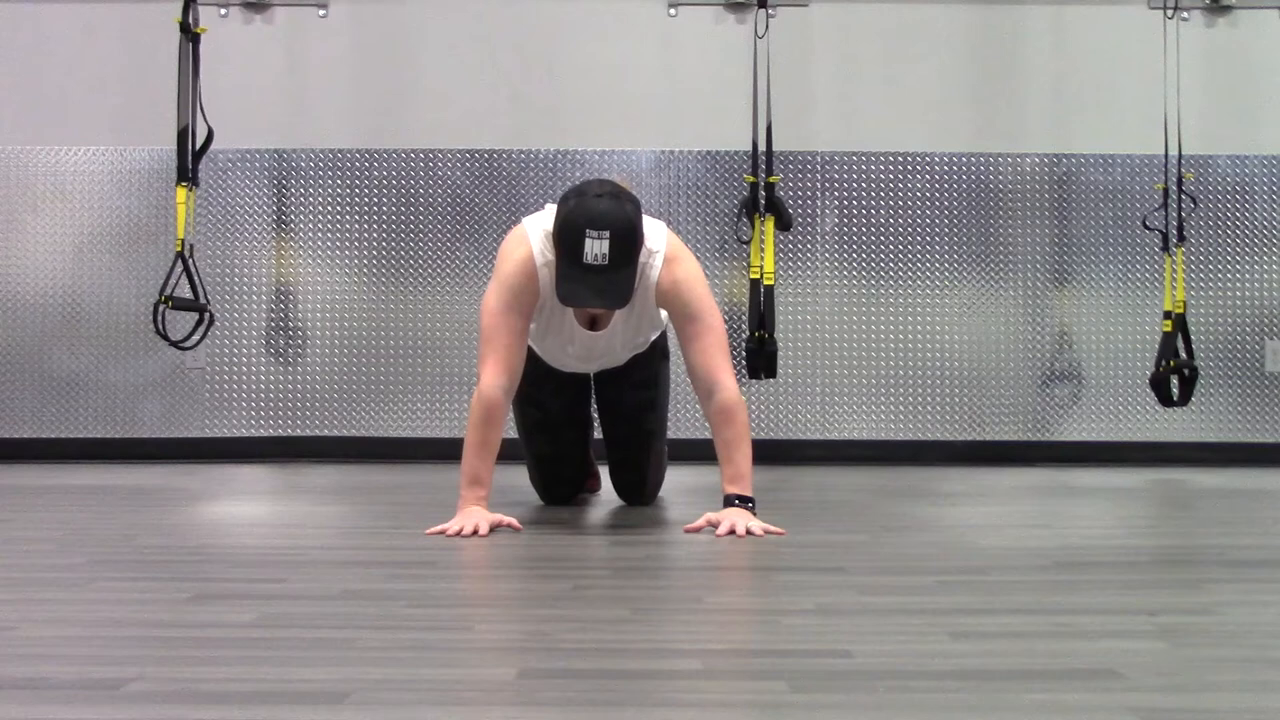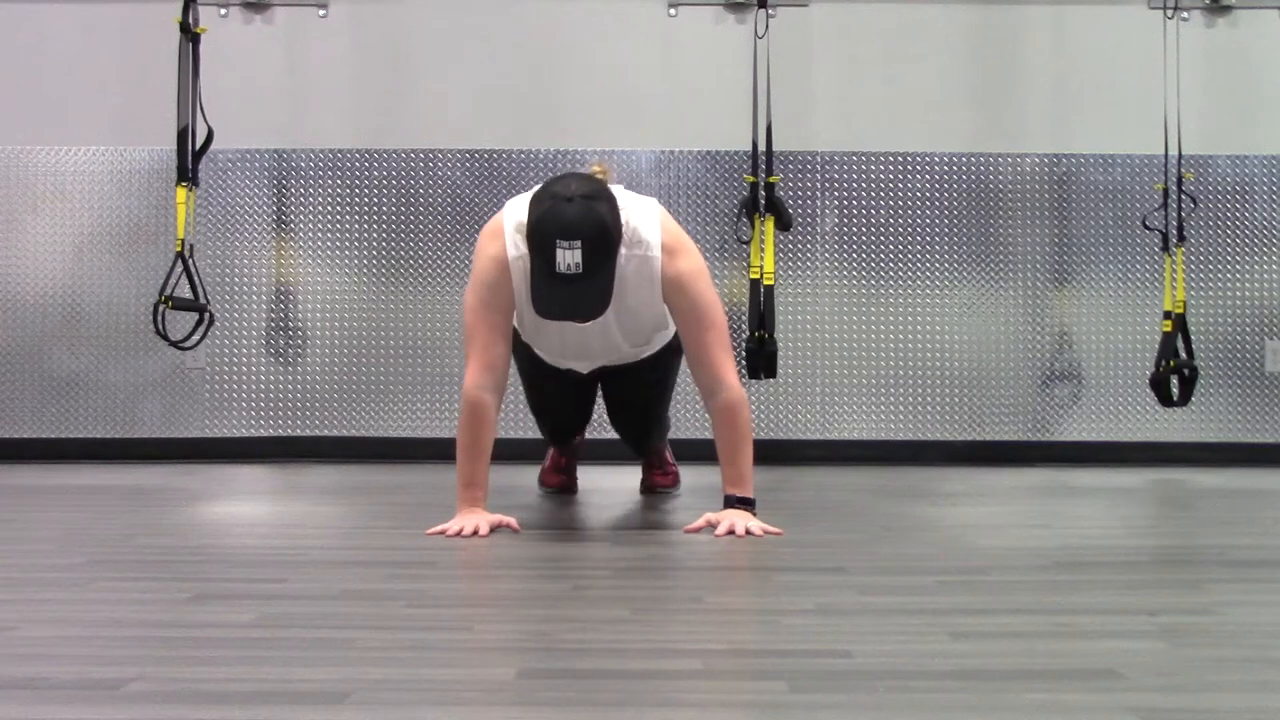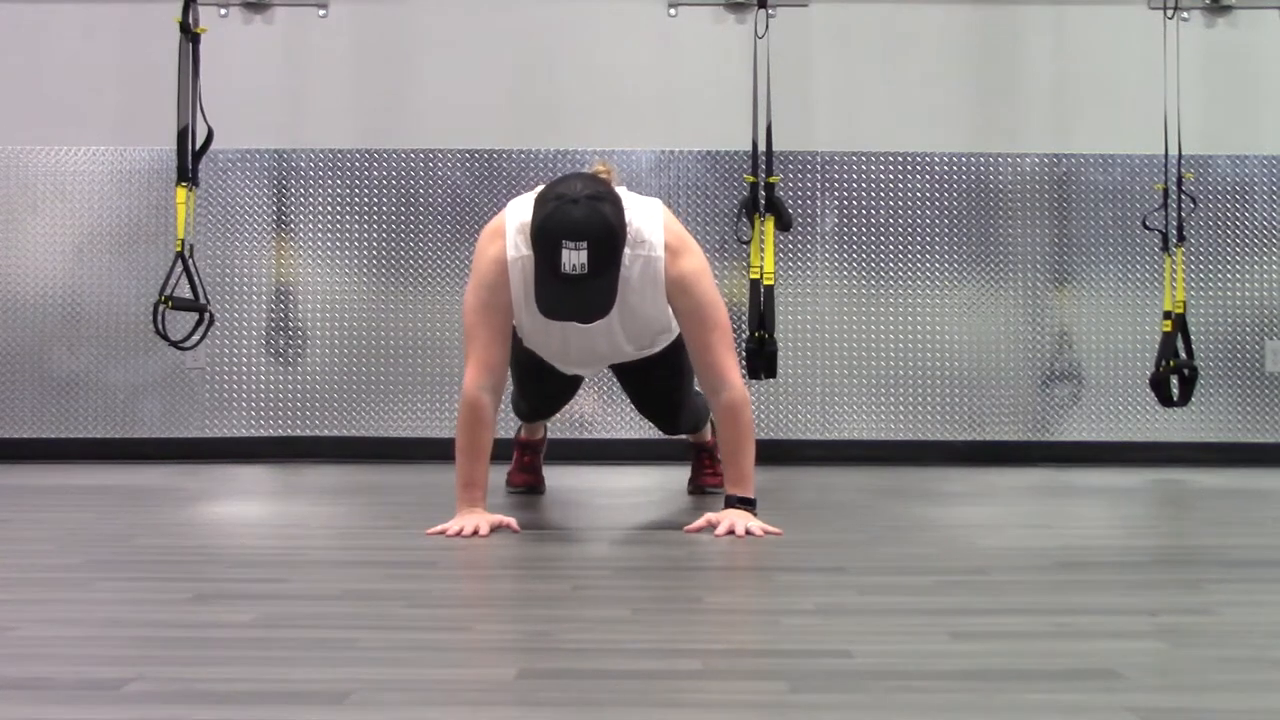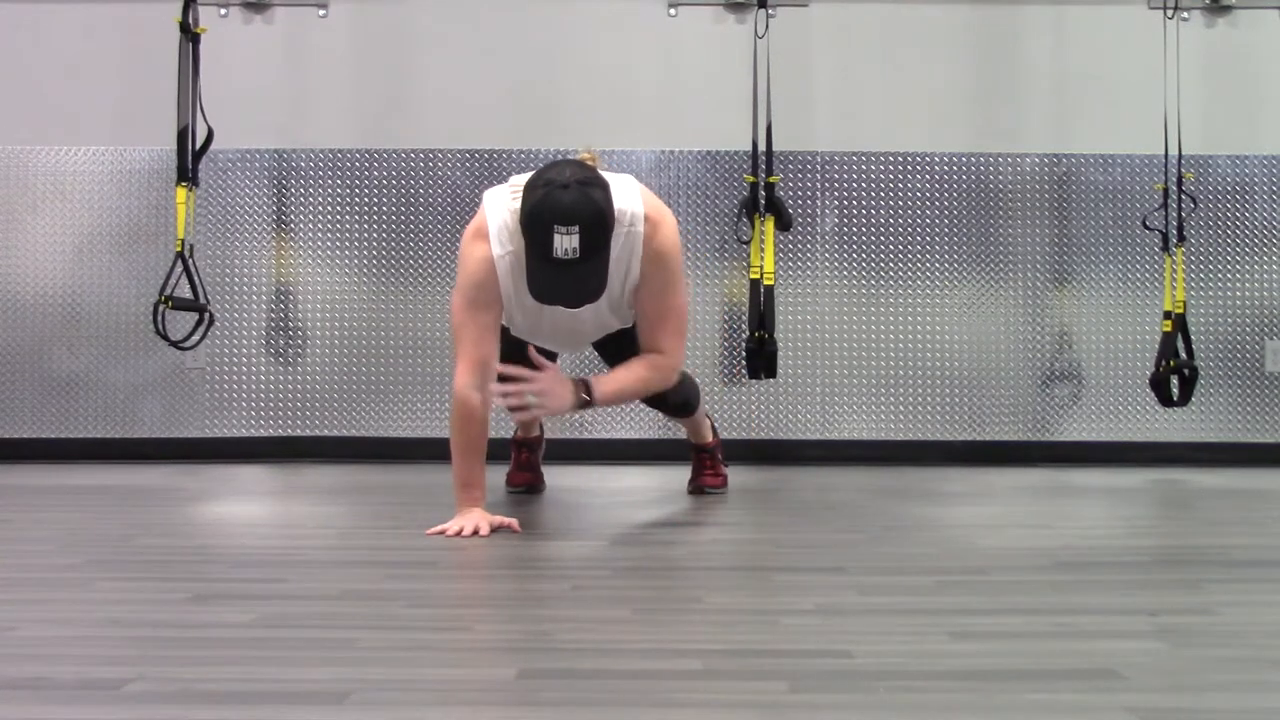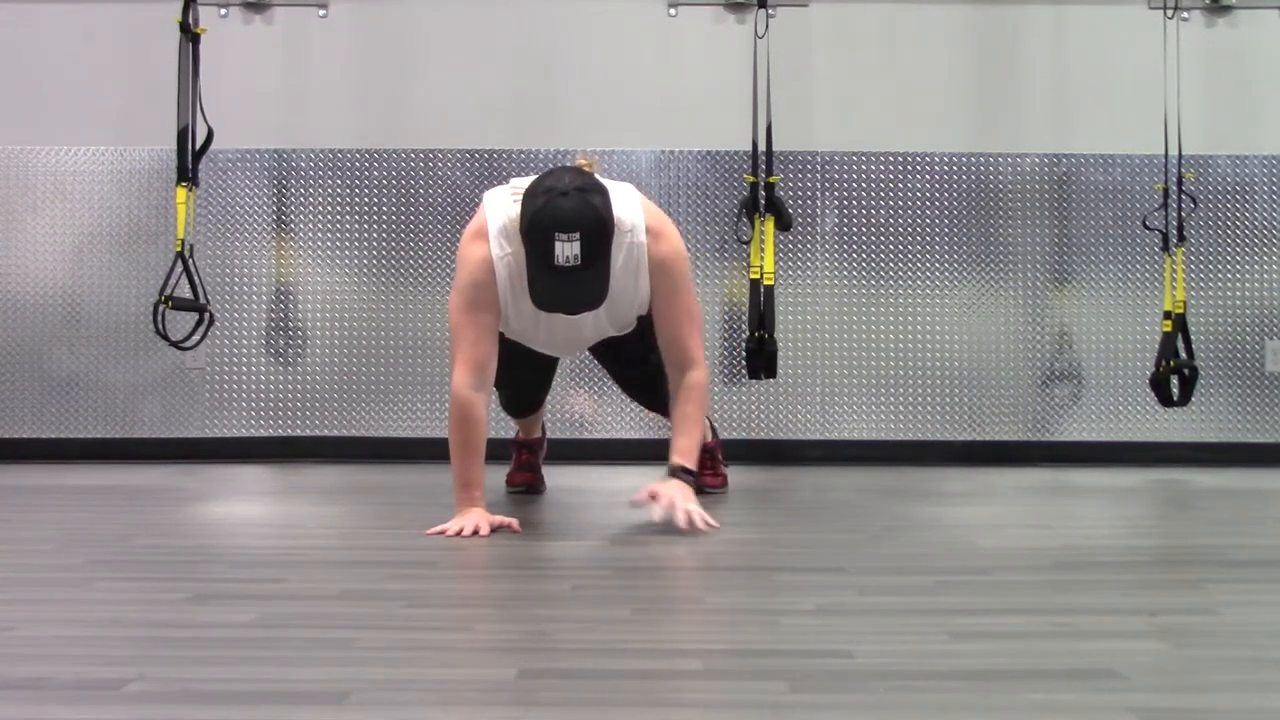
dt=1s
person 1, frame 1
left shoulder: (669, 261)
right shoulder: (525, 253)
left elbow: (720, 387)
right elbow: (493, 384)
left wrist: (739, 501)
right wrist: (472, 502)
left hip: (634, 352)
right hip: (544, 356)
left knee: (639, 491)
right knee: (557, 490)
right ankle: (576, 453)
person 1, frame 2
left shoulder: (666, 248)
right shoulder: (501, 243)
left elbow: (722, 384)
right elbow: (481, 384)
left wrist: (739, 503)
right wrist: (471, 505)
left knee: (641, 432)
right knee: (559, 430)
left ankle: (655, 451)
right ankle: (565, 447)
person 1, frame 3
left shoulder: (669, 248)
right shoulder: (503, 244)
left elbow: (726, 384)
right elbow: (480, 385)
left wrist: (740, 502)
right wrist: (470, 506)
left ankle: (705, 439)
right ankle: (529, 440)
person 1, frame 4
left shoulder: (651, 226)
right shoulder: (487, 238)
left elbow: (663, 361)
right elbow: (471, 380)
left wrist: (579, 394)
right wrist: (470, 505)
right knee: (519, 390)
left ankle: (704, 439)
right ankle: (527, 440)
person 1, frame 5
left shoulder: (653, 236)
right shoulder: (486, 240)
left elbow: (689, 368)
right elbow: (469, 382)
left wrist: (680, 475)
right wrist: (470, 505)
left knee: (655, 388)
right knee: (517, 390)
left ankle: (705, 441)
right ankle: (529, 441)
